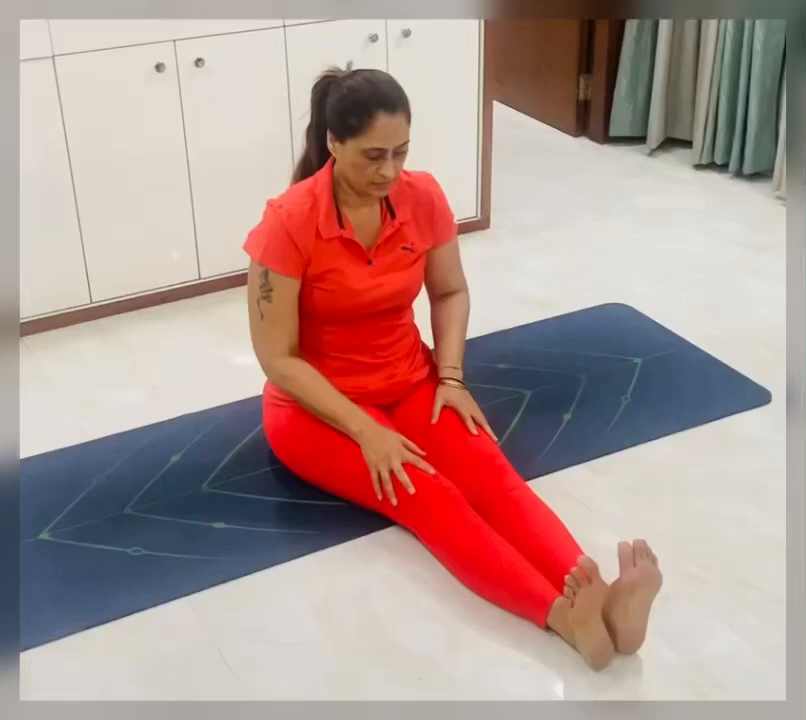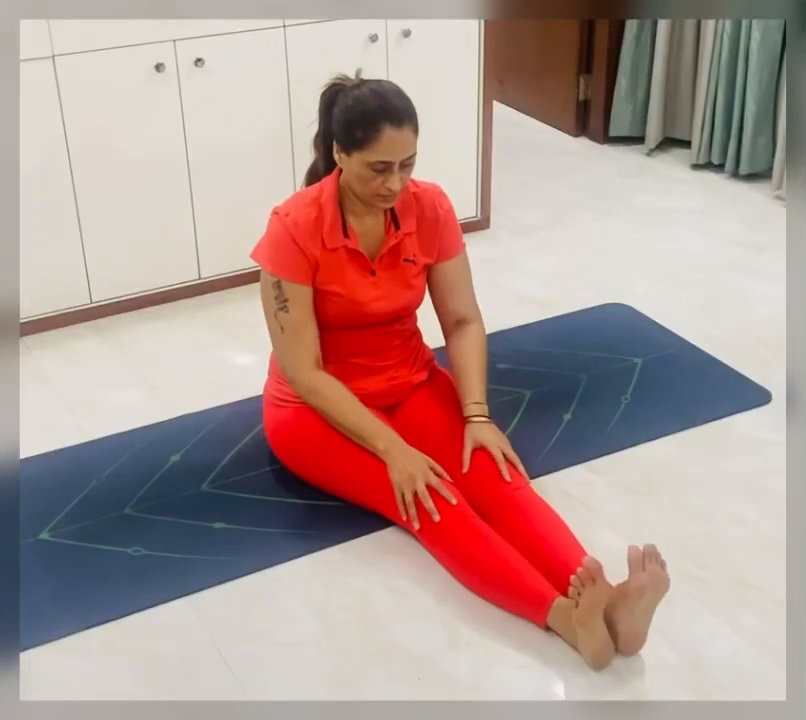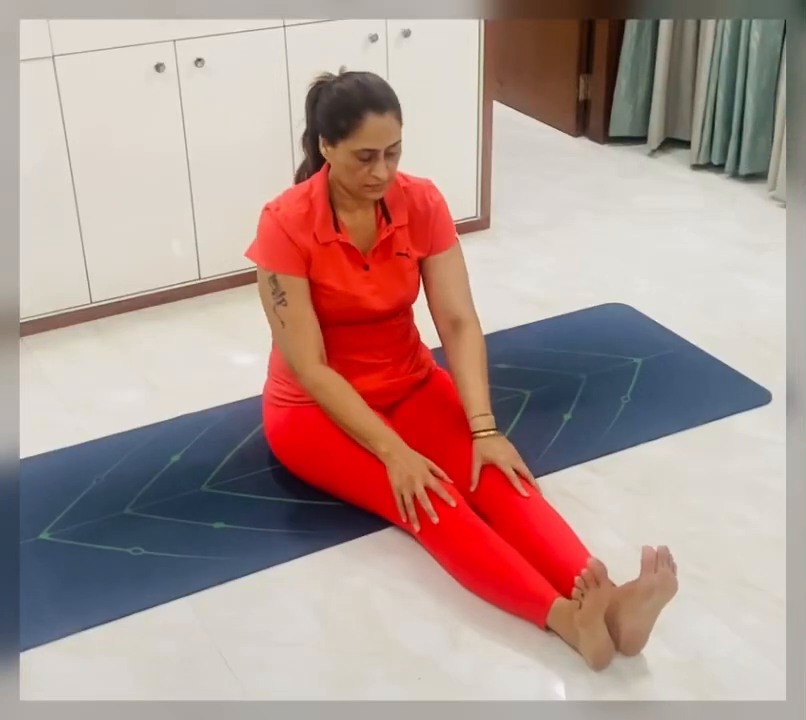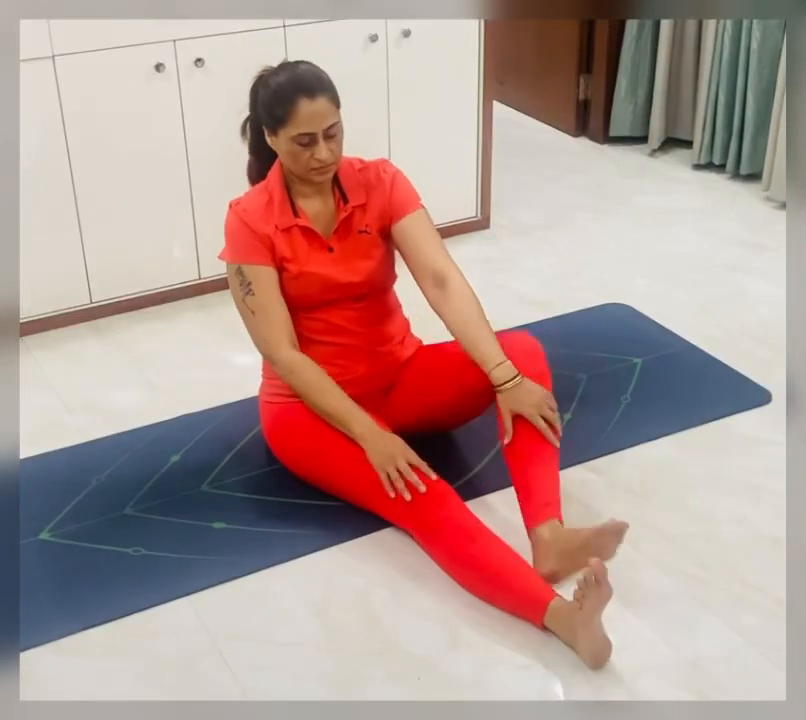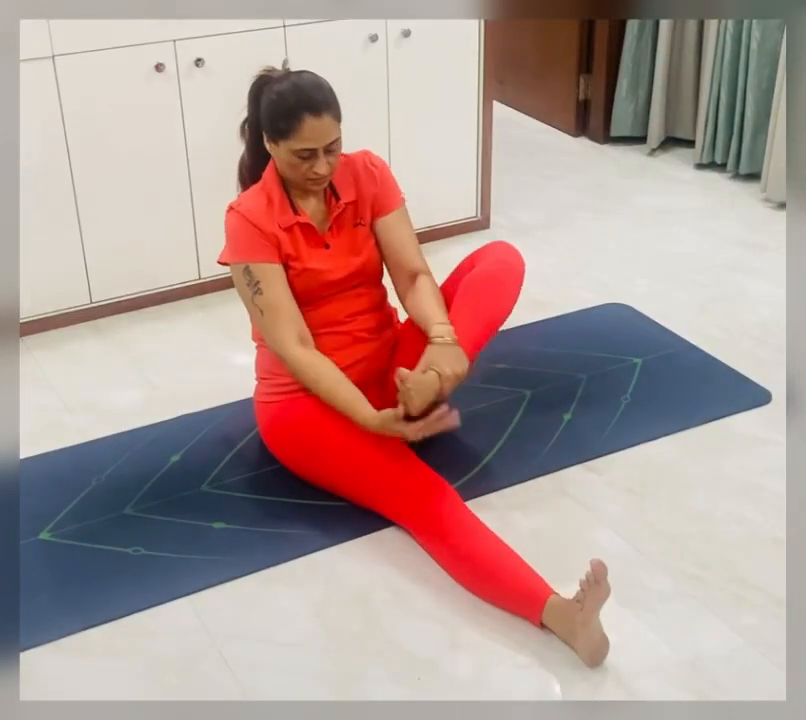
dt=0.4s
person 1, frame 1
left shoulder: (423, 197)
right shoulder: (288, 221)
left elbow: (450, 292)
right elbow: (277, 358)
left wrist: (451, 377)
right wrist: (365, 431)
left hip: (411, 383)
right hip: (316, 407)
left knee: (492, 475)
right knee: (430, 498)
left ankle: (600, 595)
right ankle: (564, 617)
person 1, frame 2
left shoulder: (430, 207)
right shoulder: (294, 229)
left elbow: (463, 321)
right elbow: (303, 371)
left wrist: (477, 416)
right wrist: (392, 450)
left hip: (411, 385)
right hip: (316, 410)
left knee: (493, 478)
right knee: (430, 502)
left ankle: (602, 596)
right ankle: (565, 617)
person 1, frame 3
left shoulder: (422, 202)
right shoulder: (284, 226)
left elbow: (459, 323)
right elbow: (310, 367)
left wrist: (485, 430)
right wrist: (393, 453)
left hip: (409, 384)
right hip: (314, 410)
left knee: (497, 478)
right knee: (431, 503)
left ankle: (605, 599)
right ankle: (565, 618)
person 1, frame 4
left shoulder: (382, 182)
right shoulder: (250, 221)
left elbow: (443, 281)
right elbow: (283, 353)
left wrist: (508, 379)
right wrist: (370, 436)
left hip: (401, 374)
right hip: (311, 403)
left knee: (524, 353)
right knee: (424, 501)
left ankle: (550, 539)
right ankle: (559, 616)
person 1, frame 5
left shoulder: (368, 174)
right shoulder: (251, 222)
left elbow: (415, 275)
right elbow: (293, 350)
left wrist: (445, 346)
right wrist: (376, 417)
left hip: (394, 370)
right hip: (307, 397)
left knee: (501, 259)
right knee: (425, 498)
left ankle: (419, 386)
right ankle: (554, 611)
